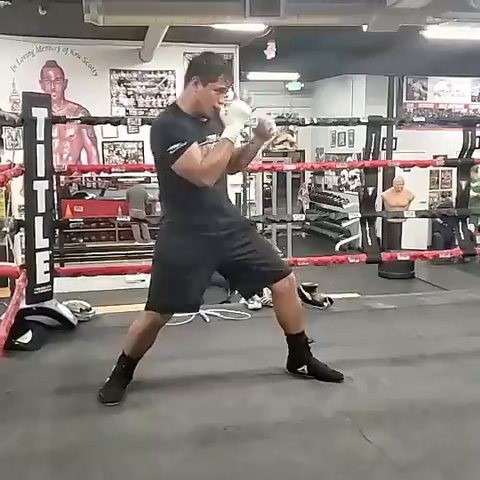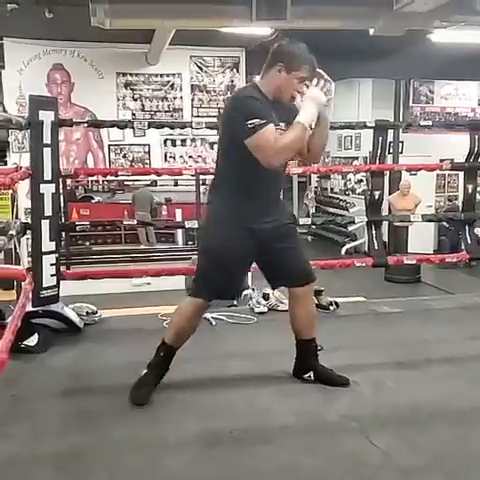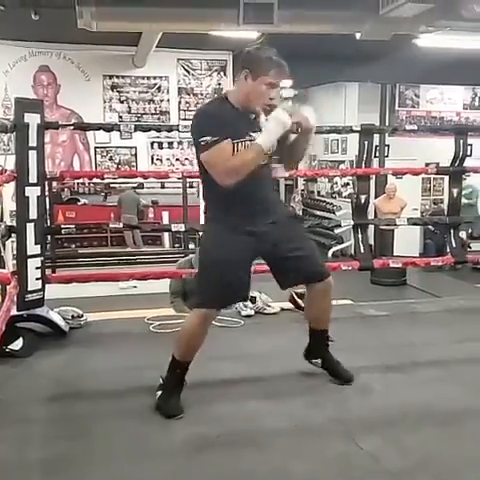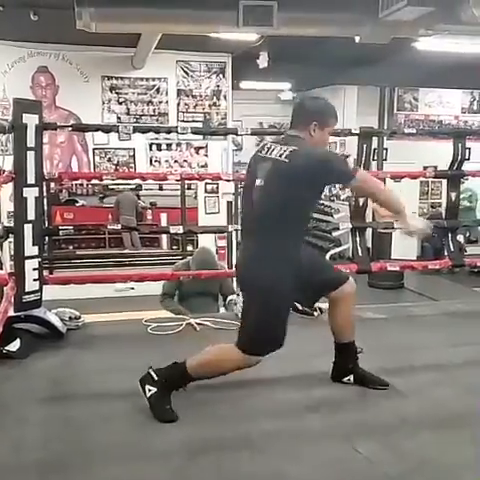
dt=0.4s
person 1, frame 1
left shoulder: (212, 116)
right shoulder: (167, 126)
right elbow: (205, 174)
left wrist: (257, 141)
right wrist: (234, 129)
left hip: (228, 224)
right hip: (185, 236)
left knee: (285, 282)
right knee: (157, 313)
left ankle: (301, 359)
right ankle: (120, 374)
person 1, frame 2
left shoulder: (284, 106)
right shoulder: (243, 103)
left elbow: (312, 156)
right elbow: (271, 155)
left wrist: (321, 112)
right wrist: (307, 112)
left hip: (273, 214)
right hip: (230, 217)
left knee: (302, 287)
right knee: (200, 299)
left ankle: (307, 364)
right ankle: (155, 370)
person 1, frame 3
left shoulder: (264, 110)
right shoulder: (209, 117)
left elbow: (290, 160)
right elbow: (226, 175)
left wrist: (302, 132)
right wrist: (267, 138)
left hip: (274, 218)
right hip: (227, 226)
left knee: (320, 283)
right knee: (205, 309)
left ankle: (318, 351)
right ankle: (172, 384)
person 1, frame 4
left shoulder: (267, 150)
right shoulder: (318, 160)
right elbow: (376, 190)
right wrist: (407, 218)
left hip: (284, 253)
right hip: (268, 266)
left knee: (343, 290)
right knee: (253, 352)
left ankle: (346, 368)
right ankle: (161, 379)
